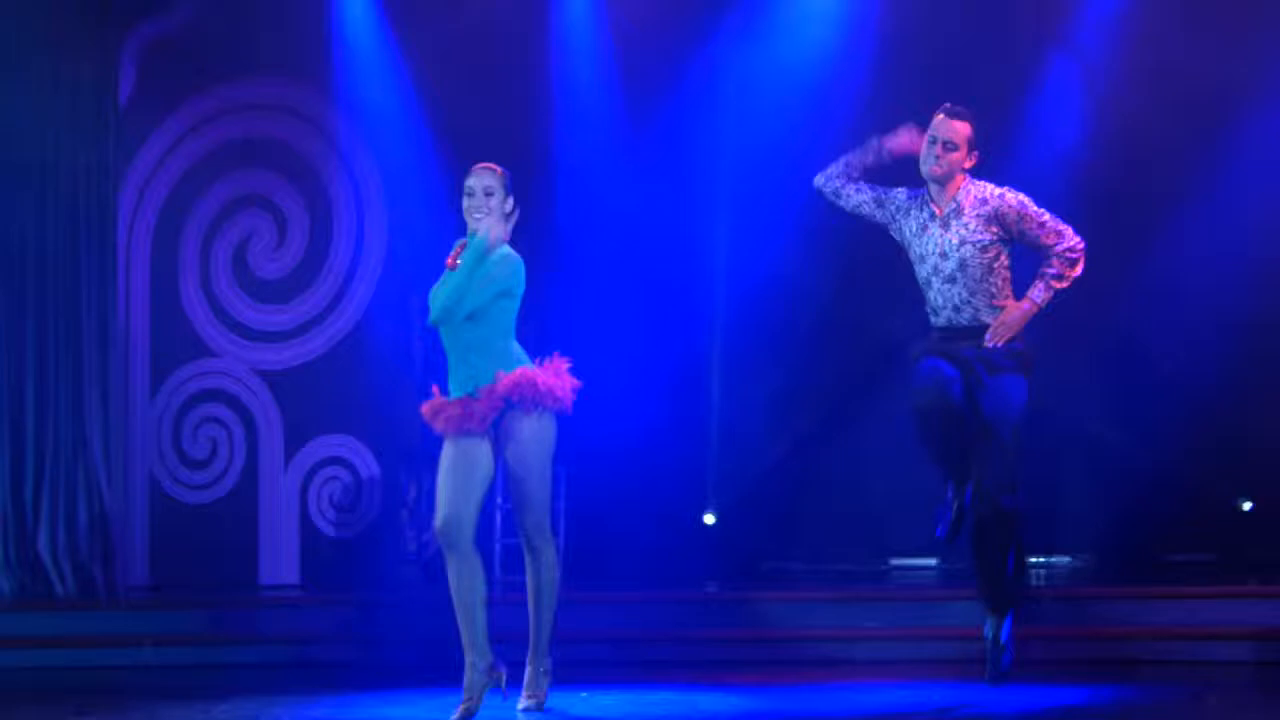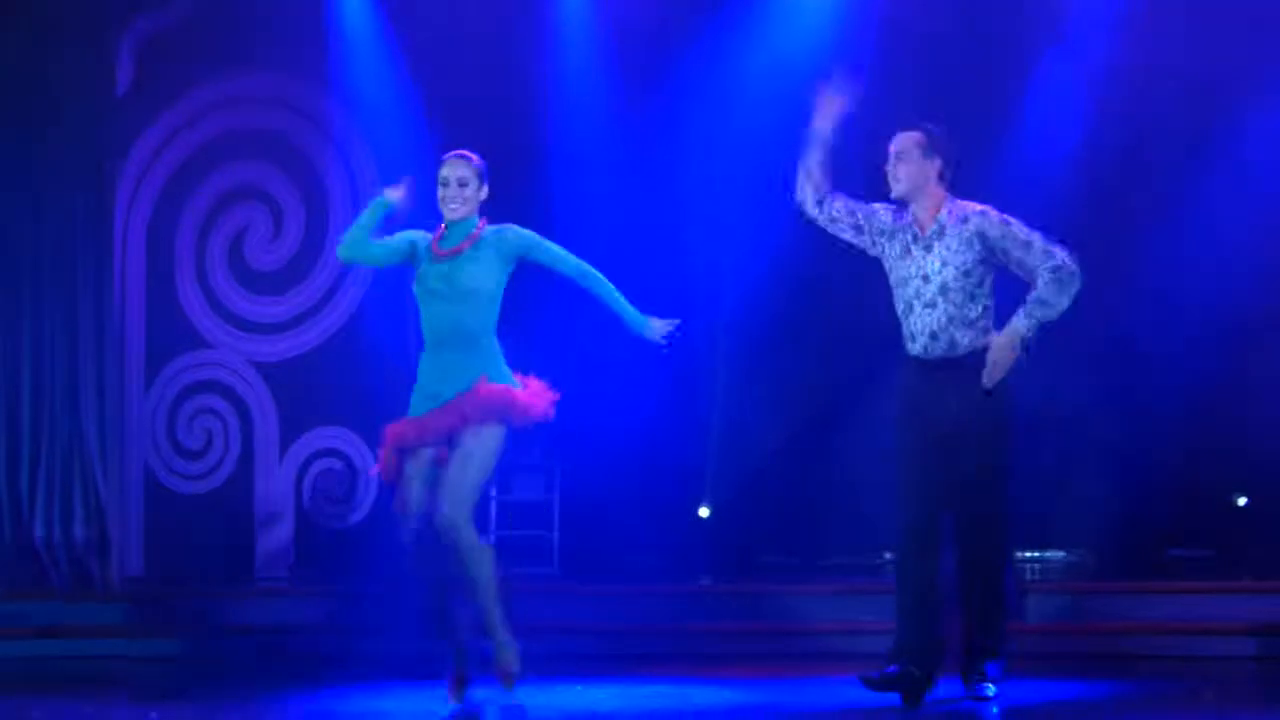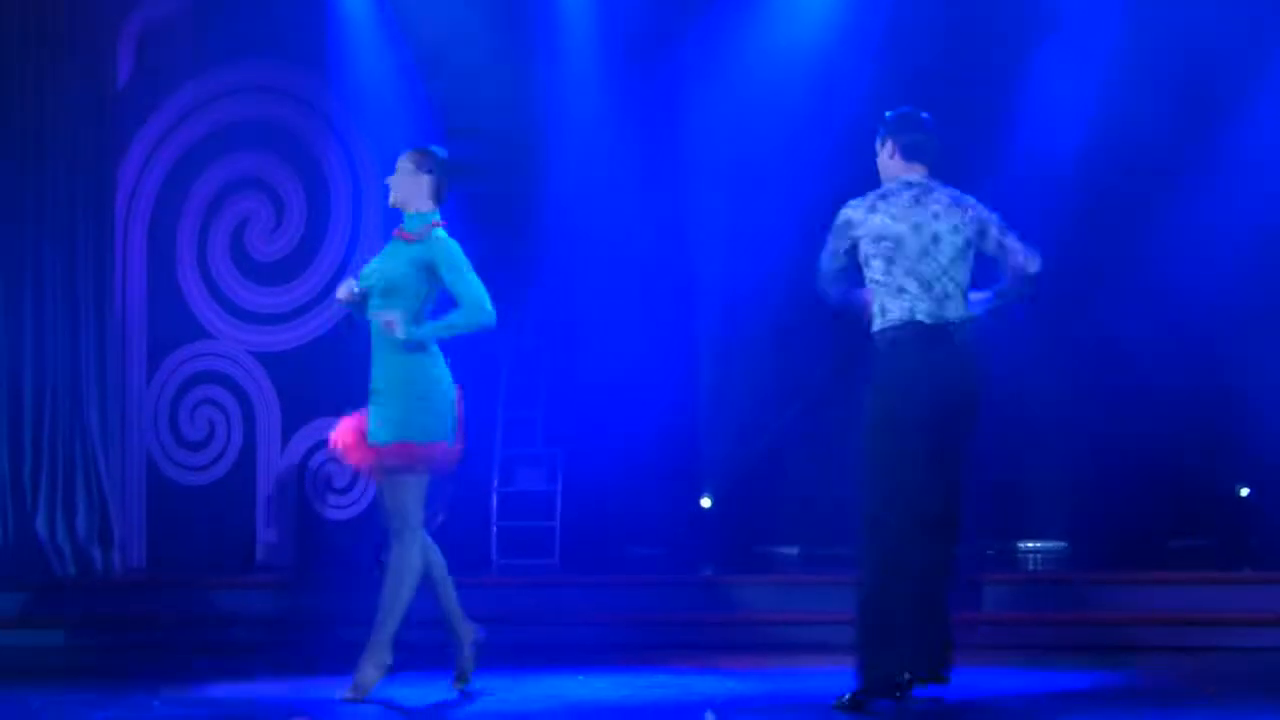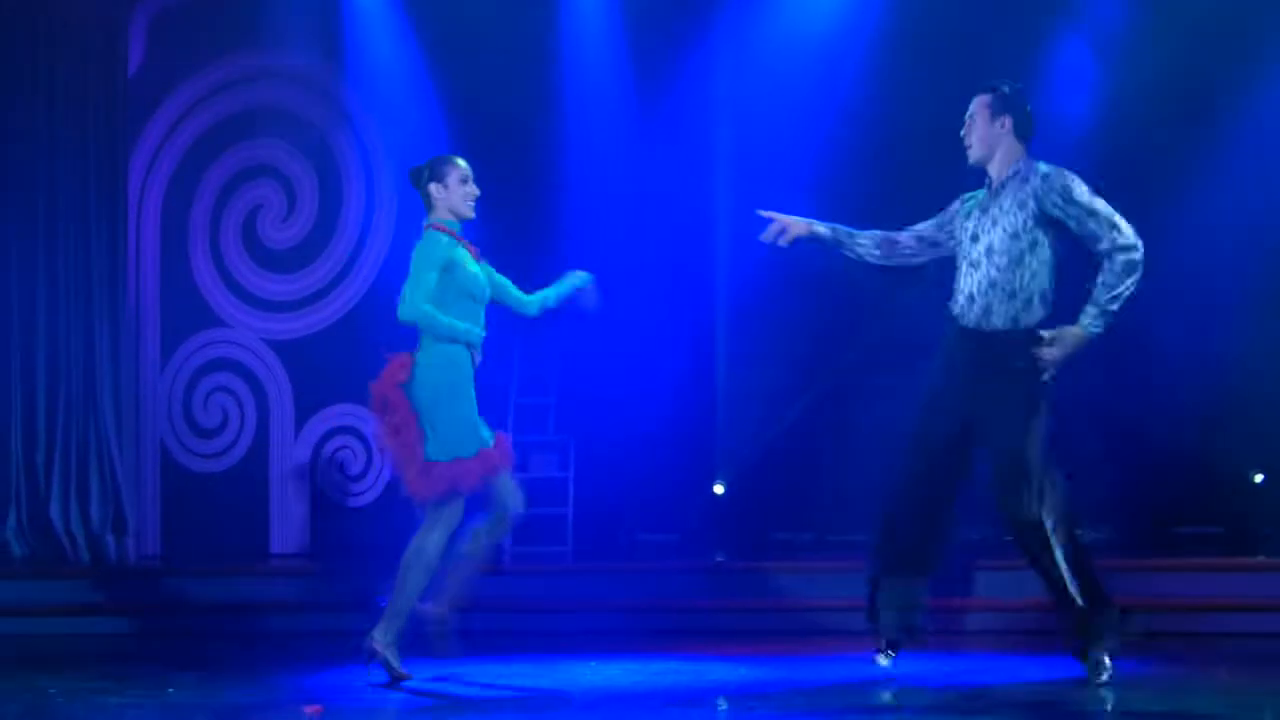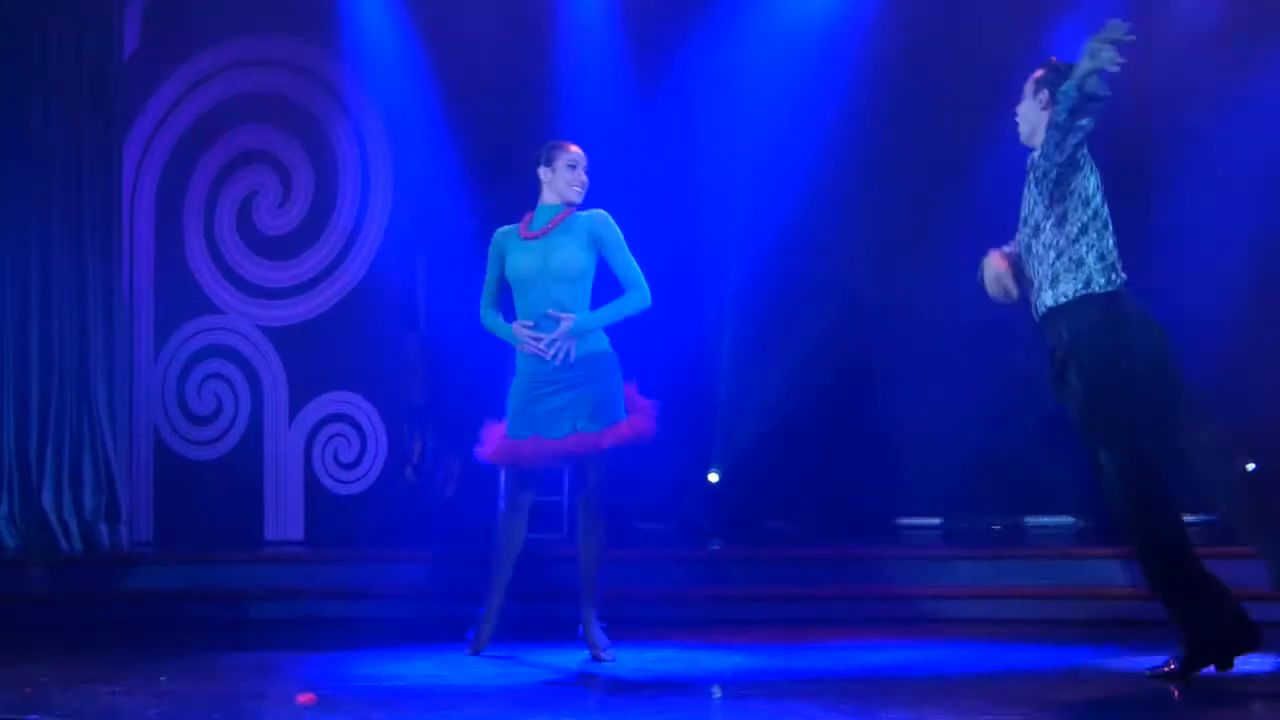
dt=0.5s
person 1, frame 1
left shoulder: (999, 203)
right shoulder: (902, 208)
left elbow: (1070, 248)
right elbow: (828, 184)
left wrist: (1030, 304)
right wrist: (884, 146)
left hip: (996, 349)
right hip: (943, 347)
left knee: (997, 478)
right knee: (935, 393)
left ankle: (1000, 605)
right ankle: (958, 487)
person 1, frame 2
left shoulder: (983, 223)
right shoulder: (884, 226)
left elbow: (1061, 272)
right elbow: (812, 199)
left wrist: (1017, 331)
right wrist: (822, 128)
left hip: (977, 384)
right hip: (922, 386)
left knee: (982, 523)
right knee: (918, 522)
left ankle: (983, 660)
right ankle: (914, 659)
person 1, frame 3
left shoulder: (857, 214)
right shoulder: (966, 209)
left elbow: (837, 281)
right elbow: (1026, 266)
left hip: (899, 365)
right hip: (952, 365)
left knee: (890, 513)
right knee: (936, 510)
left ankle: (889, 670)
right ankle: (930, 656)
person 1, frame 4
left shoulder: (1050, 185)
right shoulder: (972, 207)
left elbow: (1127, 249)
right elbow: (902, 246)
left wrist: (1088, 326)
right wrist: (818, 230)
left hip: (1017, 365)
right hip: (964, 358)
left knee: (1033, 507)
right knee: (920, 491)
left ankle: (1092, 630)
right ankle: (895, 622)
person 1, frame 5
left shoulder: (1060, 159)
right shoulder: (1054, 174)
left elbow: (1068, 115)
right elbow: (1033, 254)
left wrist: (1089, 75)
right wrist: (1001, 258)
left hip: (1098, 341)
right hip: (1114, 336)
left knee: (1140, 498)
right knee: (1146, 491)
left ankle: (1214, 636)
person 2, frame 1
left shoulder: (505, 261)
right shoulder: (459, 257)
left elbow: (447, 318)
right elbow: (442, 320)
left hip: (517, 401)
right hip: (468, 408)
left knee: (535, 535)
right knee: (452, 531)
left ankle: (538, 667)
right ankle: (478, 666)
person 2, frame 2
left shoulder: (505, 239)
right shoulder: (418, 244)
left elbow: (581, 271)
right elbow: (349, 252)
left wrist: (638, 321)
right wrist: (387, 202)
left hip: (485, 395)
right hip: (431, 398)
left knee: (452, 517)
right knee: (415, 517)
left ankle: (497, 632)
right ankle: (463, 643)
person 2, frame 3
left shoulder: (439, 245)
right shoulder: (401, 244)
left elbow: (482, 313)
right elbow: (371, 287)
left wrist: (415, 332)
right wrist: (355, 289)
left hip: (414, 400)
right hip: (394, 399)
left knee: (405, 525)
right knee: (407, 523)
left ankle: (376, 655)
right ankle: (459, 628)
person 2, frame 4
left shoulder: (466, 254)
right shoulder: (432, 246)
left elbow: (524, 305)
right elbow: (409, 309)
left wrist: (571, 284)
right wrist: (467, 335)
left hip: (448, 395)
right hip: (440, 392)
left knee: (508, 506)
right knee: (447, 515)
left ankle: (435, 607)
right ankle: (387, 631)
person 2, frame 5
left shoulder: (594, 225)
right shoulder: (505, 239)
left elbow: (641, 294)
right elbow: (486, 309)
left wrist: (583, 325)
right wrist: (510, 331)
left hip: (590, 371)
right hip: (533, 380)
left knee: (589, 495)
right knee: (519, 495)
left ankle: (588, 616)
right ankle: (494, 607)
